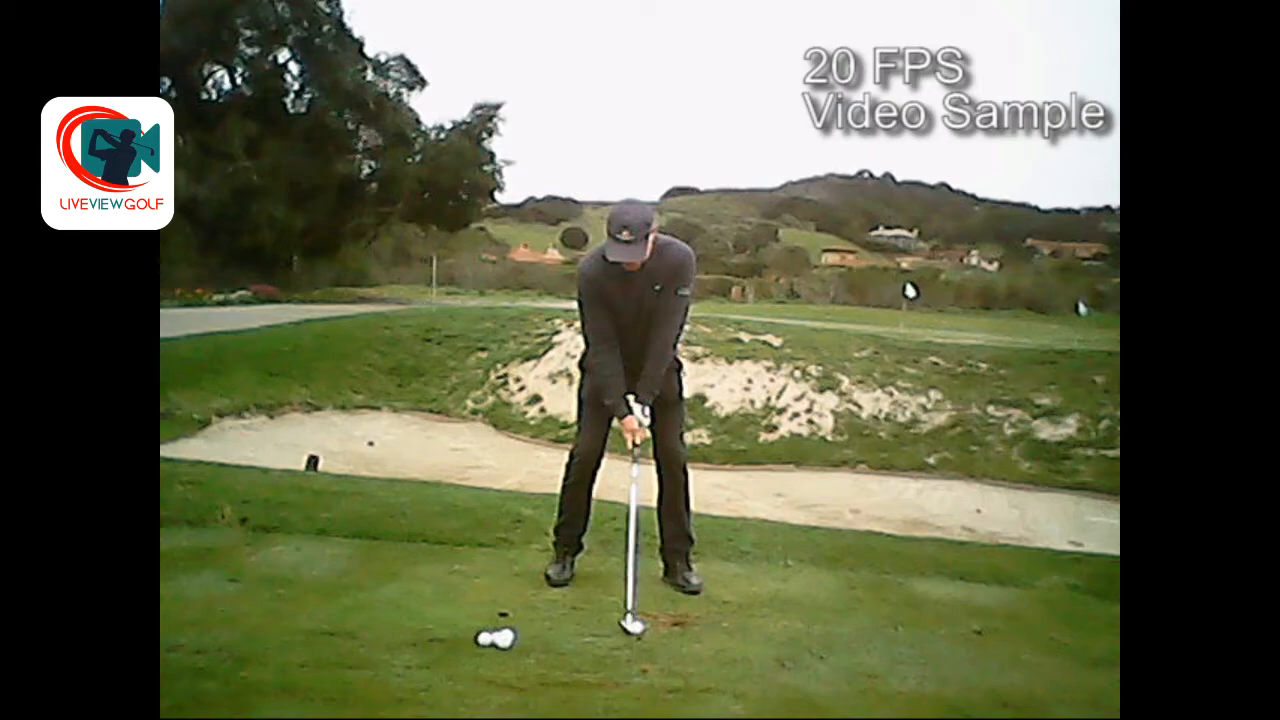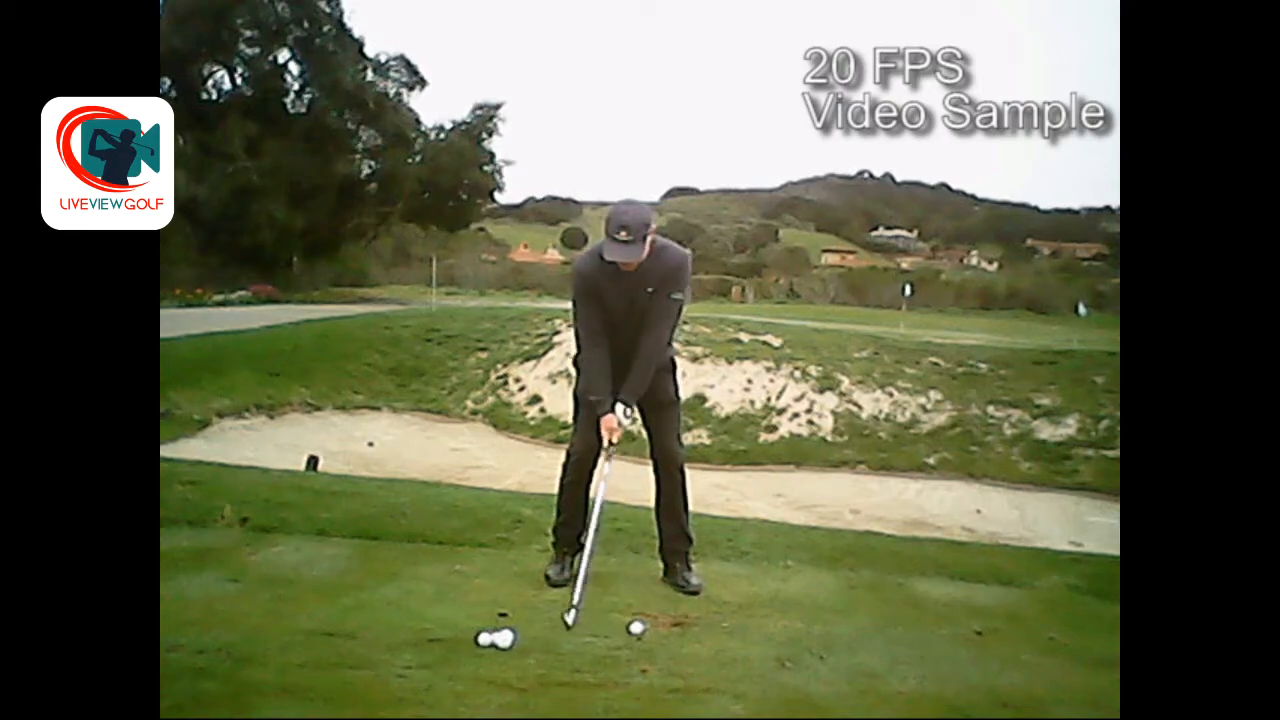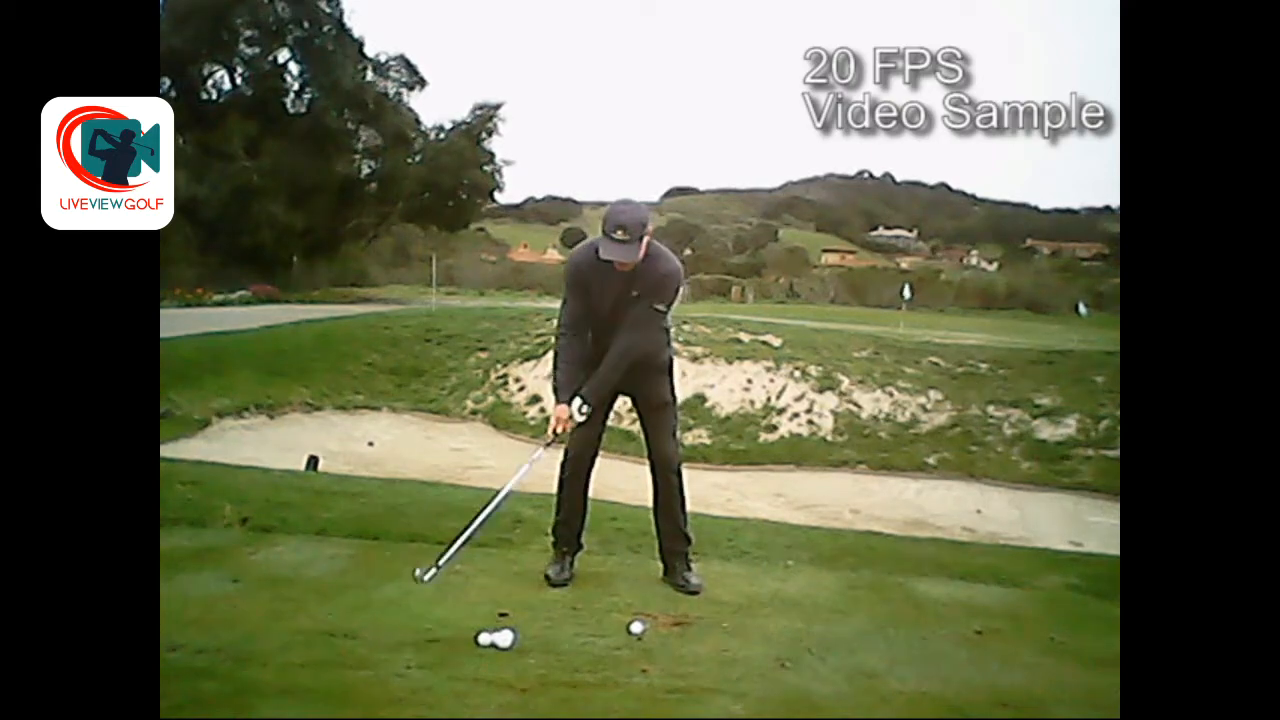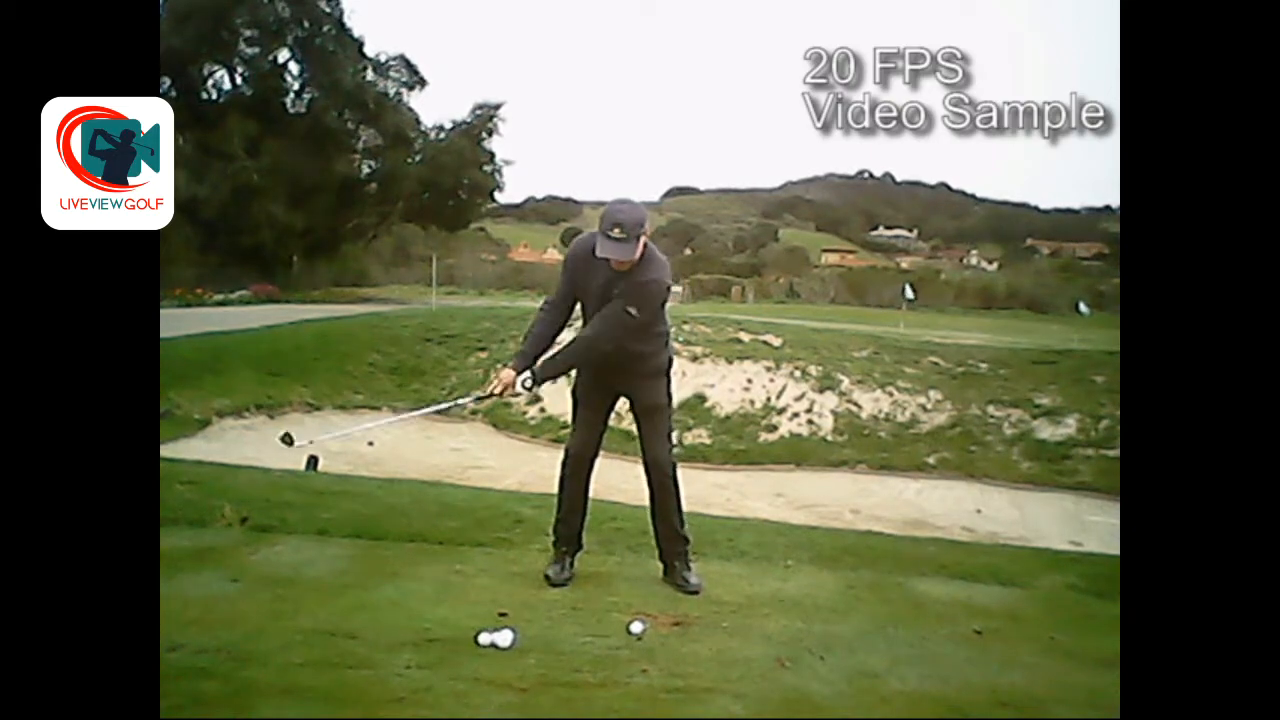
dt=0.3s
person 1, frame 1
left shoulder: (679, 259)
right shoulder: (592, 271)
left elbow: (665, 335)
right elbow: (601, 344)
left wrist: (643, 400)
right wrist: (620, 409)
left hip: (659, 369)
right hip: (605, 369)
left knee: (672, 458)
right knee: (585, 455)
left ankle: (677, 559)
right ankle: (565, 550)
person 1, frame 2
left shoulder: (675, 263)
right shoulder: (587, 268)
left elbow: (656, 337)
right elbow: (591, 341)
left wrist: (626, 402)
right wrist: (602, 407)
left hip: (652, 369)
right hip: (600, 368)
left knee: (669, 459)
right knee: (582, 454)
left ankle: (677, 559)
right ankle: (565, 550)
person 1, frame 3
left shoulder: (666, 271)
right shoulder: (582, 261)
left elbow: (631, 341)
right elbow: (570, 330)
left wrist: (585, 400)
right wrist: (563, 395)
left hip: (648, 367)
right hip: (593, 364)
left knee: (666, 459)
right knee: (578, 454)
left ankle: (677, 559)
right ankle: (564, 550)
person 1, frame 4
left shoulder: (653, 279)
right shoulder: (582, 250)
left elbow: (597, 337)
right elbow: (557, 308)
left wrist: (534, 375)
right wrist: (517, 364)
left hip: (645, 370)
right hip: (595, 368)
left knee: (660, 462)
right knee: (578, 454)
left ankle: (675, 559)
right ankle: (565, 550)
